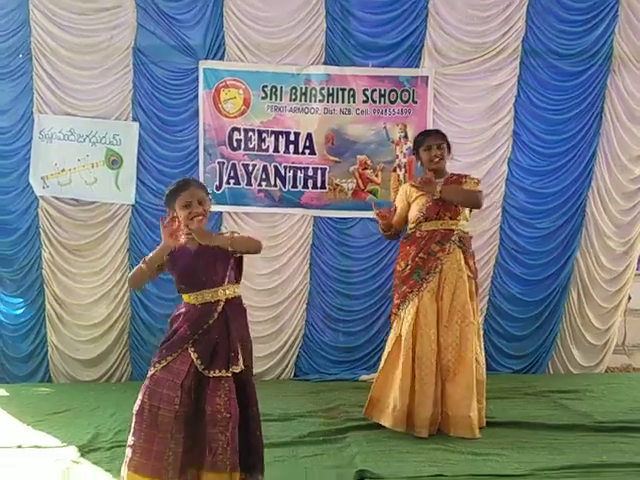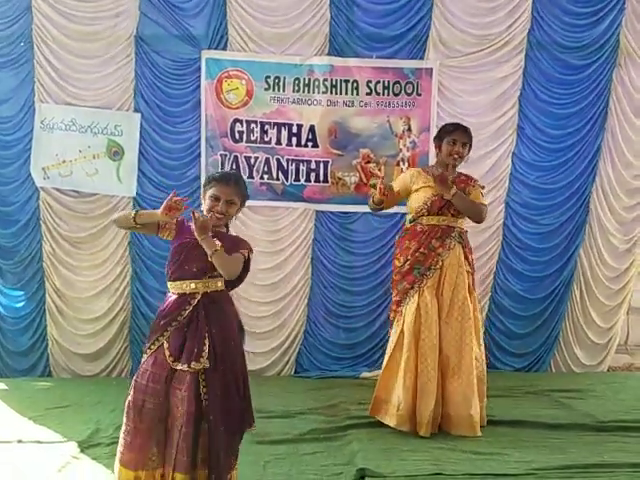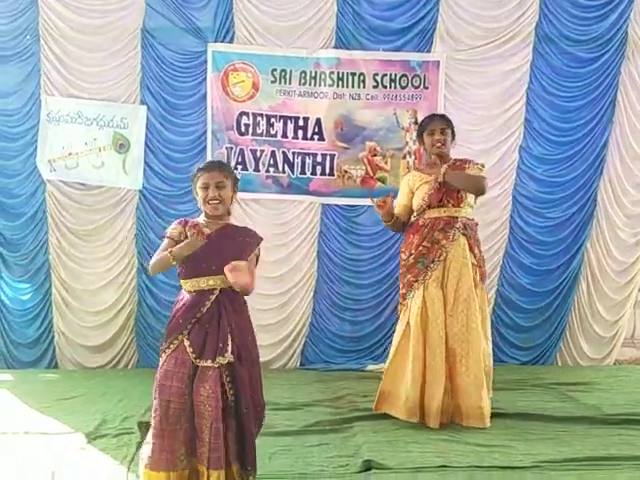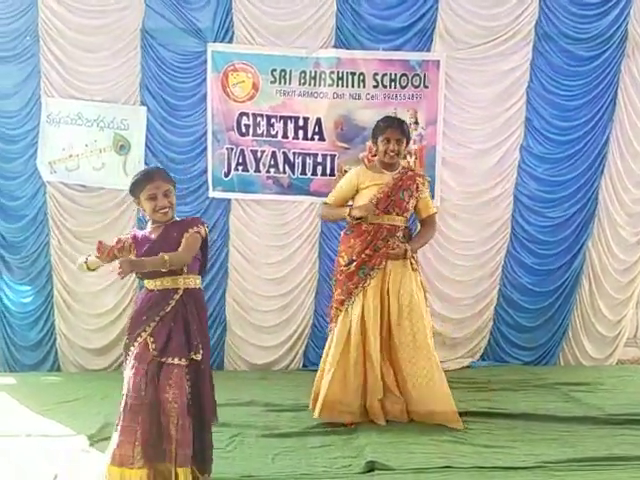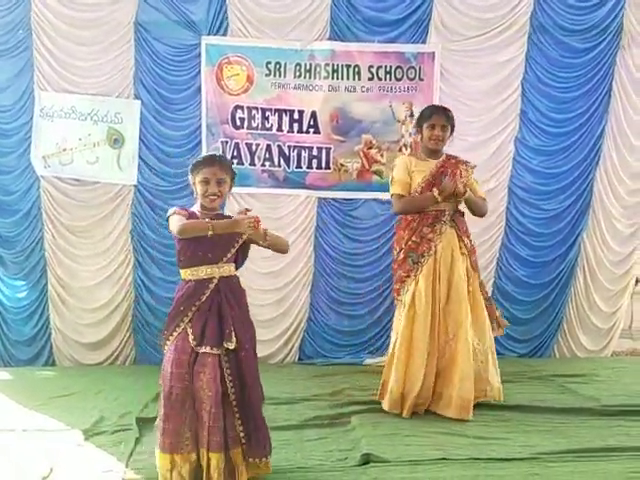
dt=1s
person 1, frame 1
left shoulder: (464, 181)
right shoulder: (409, 189)
left elbow: (477, 200)
right elbow: (393, 232)
left wrist: (437, 189)
right wrist: (385, 224)
left hip: (455, 266)
right hip: (418, 265)
left knee: (456, 334)
right knee: (417, 332)
left ankle: (454, 411)
right ankle: (415, 410)
person 1, frame 2
left shoulder: (470, 185)
right shoulder: (414, 176)
left elbow: (479, 215)
right elbow: (378, 205)
left wrist: (449, 190)
right wrist: (377, 198)
left hip: (453, 263)
right hip: (416, 260)
left knee: (454, 332)
right knee: (416, 329)
left ankle: (454, 409)
right ankle: (414, 408)
person 1, frame 3
left shoulder: (466, 167)
right shoulder: (412, 178)
left elbow: (481, 187)
right elbow: (400, 224)
left wrist: (441, 172)
right wrist: (386, 215)
left hip: (461, 255)
right hip: (422, 255)
left knee: (463, 325)
right knee: (422, 322)
left ankle: (460, 401)
right ankle: (418, 400)
person 1, frame 4
left shoulder: (415, 181)
right shoulder: (359, 175)
left elbow: (429, 223)
right elbow: (325, 211)
left wrist: (409, 249)
right wrist: (352, 212)
left hip: (398, 262)
right hip: (359, 261)
left knee: (408, 330)
right knee: (358, 329)
left ankle: (419, 403)
right ankle: (352, 403)
person 1, frame 5
left shoulder: (459, 167)
right shoulder: (405, 163)
left elbow: (482, 208)
right elbow: (399, 205)
left wrist: (463, 194)
right wrist: (438, 193)
left hip: (453, 249)
right hip: (416, 249)
left knee: (456, 317)
right knee: (416, 317)
left ankle: (450, 393)
right ankle: (409, 393)
person 2, frame 1
left shoulder: (226, 242)
right shoulder: (170, 252)
left elbow: (255, 246)
right elbow: (134, 282)
left wrist: (211, 239)
right wrist: (166, 246)
left hip: (226, 332)
right hip: (189, 332)
left knee: (221, 412)
right knee: (162, 404)
person 2, frame 2
left shoulder: (236, 245)
right shoulder: (178, 228)
left elbow: (229, 272)
right elbow: (119, 221)
left wrist: (205, 237)
right wrist: (160, 215)
left hip: (212, 324)
right hip: (174, 323)
left knee: (202, 404)
right knee: (150, 399)
person 2, frame 3
left shoulder: (245, 238)
right shoulder: (183, 229)
left elbow: (247, 287)
right elbow: (153, 267)
left wrist: (240, 280)
right wrist: (187, 246)
left hip: (228, 323)
right hip: (188, 320)
left knee: (218, 402)
right knee: (174, 399)
person 2, frame 4
left shoulder: (192, 227)
right shoulder: (135, 239)
left elbow: (183, 257)
right elbow: (87, 262)
left wrist: (138, 263)
right wrist: (99, 257)
left hip: (185, 318)
right hip: (148, 319)
left knee: (178, 395)
right knee: (140, 394)
person 2, frame 5
left shoulder: (239, 223)
right shoulder: (180, 215)
left elbow: (284, 247)
right elbow: (181, 230)
left wrist: (255, 232)
right wrist: (230, 226)
left hip: (227, 306)
right hip: (191, 306)
left knee: (224, 383)
right knee: (180, 382)
